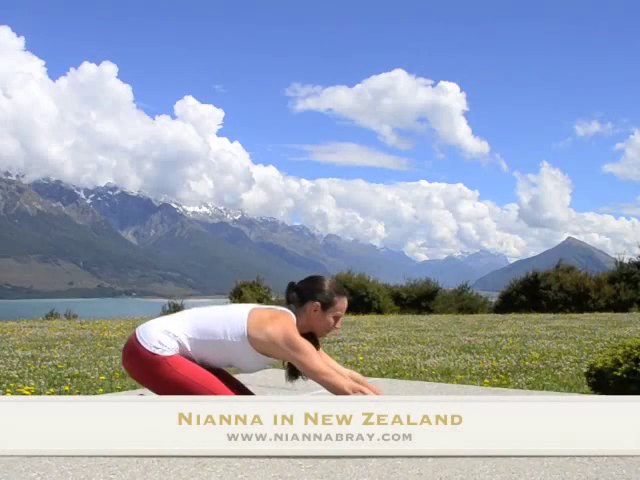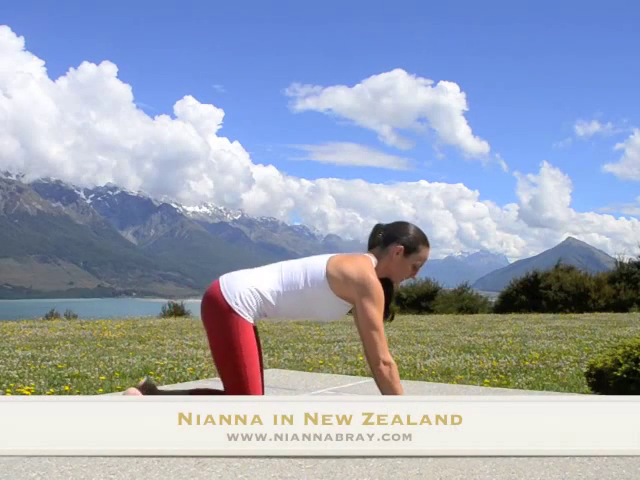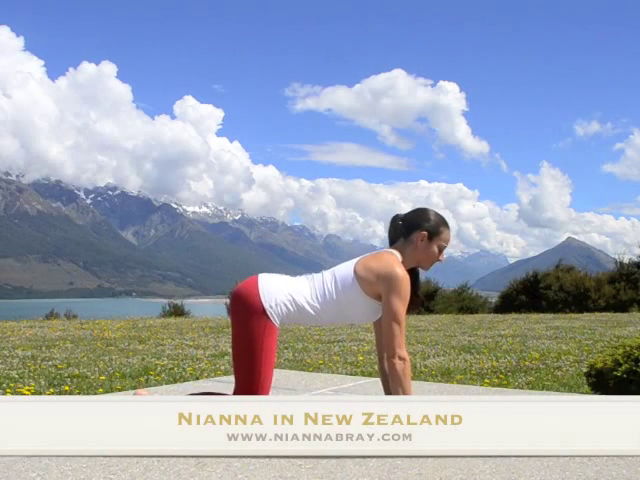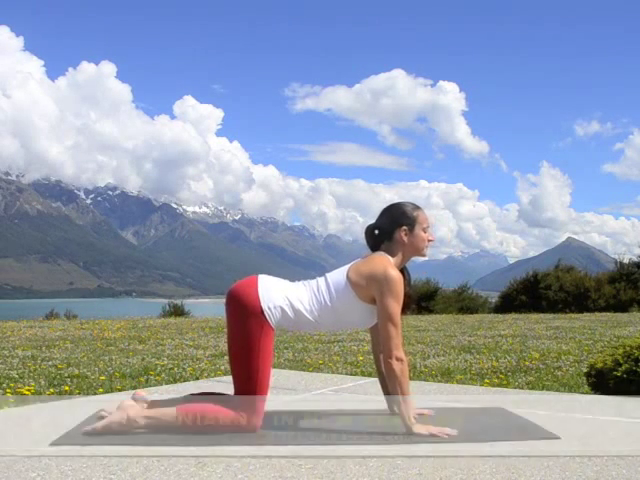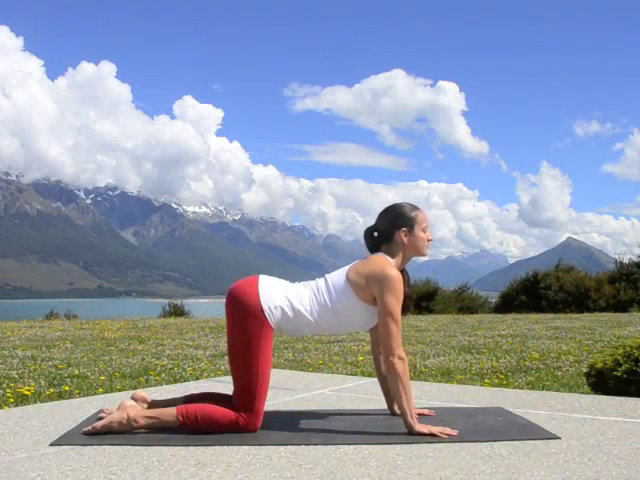
dt=1s
person 1, frame 1
left shoulder: (288, 323)
right shoulder: (286, 333)
left elbow: (346, 375)
right elbow: (350, 390)
left hip: (163, 345)
right hip: (151, 348)
person 1, frame 2
left shoulder: (357, 272)
right shoulder: (366, 278)
left elbow: (375, 356)
right elbow: (381, 361)
left hip: (232, 299)
right hip: (230, 301)
left ankle: (151, 393)
person 1, frame 3
left shoulder: (384, 267)
right shoulder: (396, 273)
left elbow: (385, 353)
right elbow: (398, 356)
left hip: (261, 296)
right hip: (261, 301)
person 1, frame 4
left shoulder: (379, 268)
right shoulder: (389, 274)
left elbow: (380, 351)
right elbow: (393, 356)
left wrist: (398, 406)
right wrist: (410, 421)
left hip: (256, 296)
right hip: (258, 302)
left knee: (246, 404)
right knee: (246, 418)
left ankle: (147, 404)
right ankle: (137, 417)
person 1, frame 5
left shoulder: (379, 269)
right shoulder: (388, 274)
left elbow: (379, 350)
right elbow: (394, 355)
left wrist: (395, 405)
right wrist: (412, 420)
left hip: (257, 298)
right hip: (257, 302)
left knee: (244, 403)
right knee: (247, 418)
left ankle: (147, 403)
right ankle: (135, 417)
